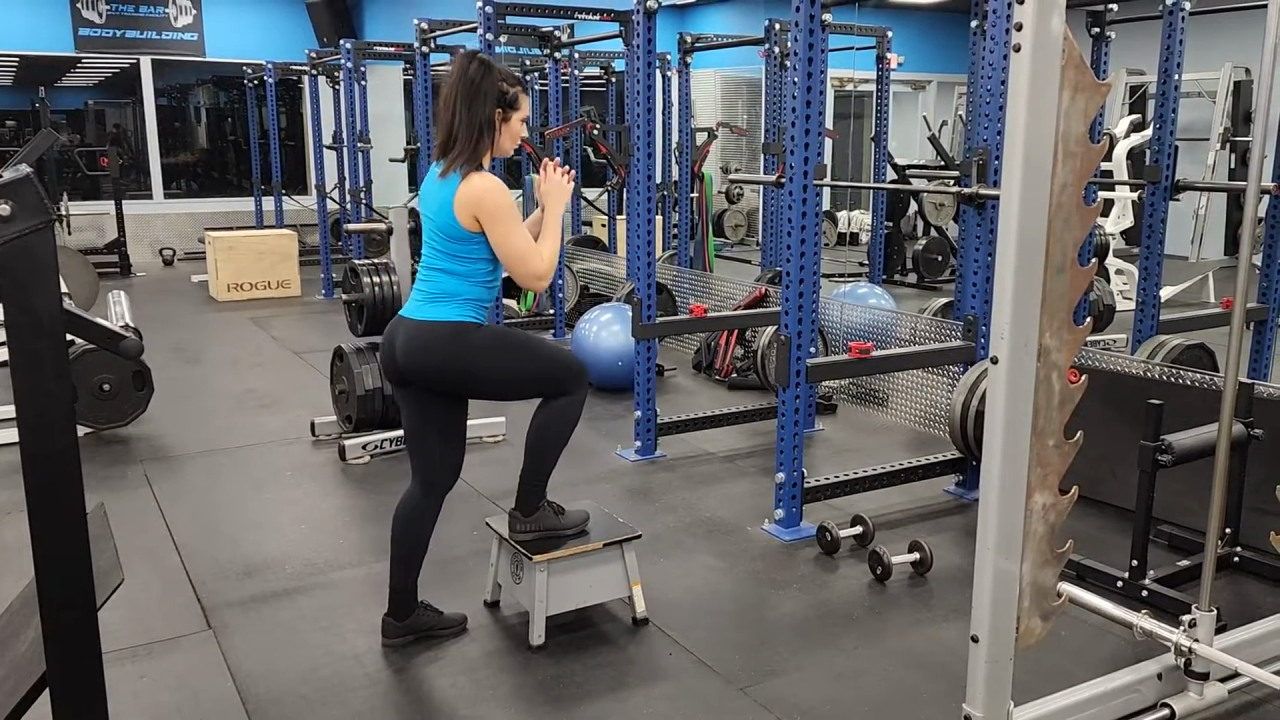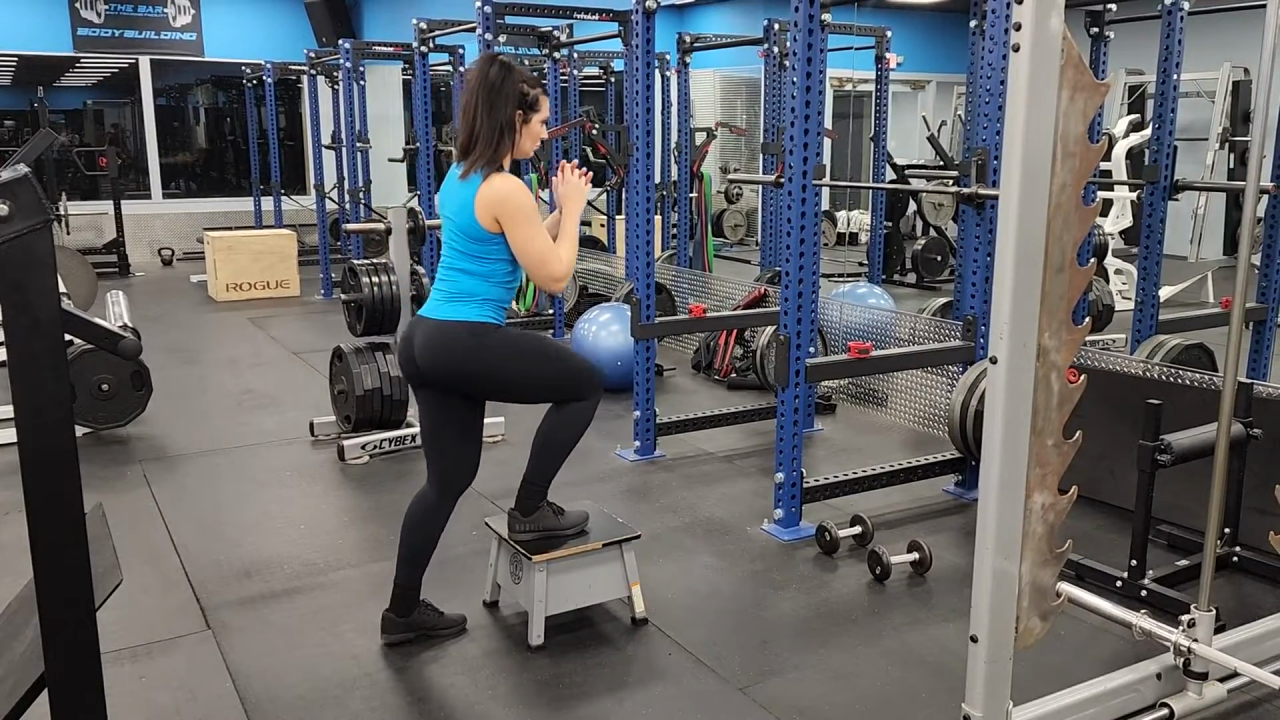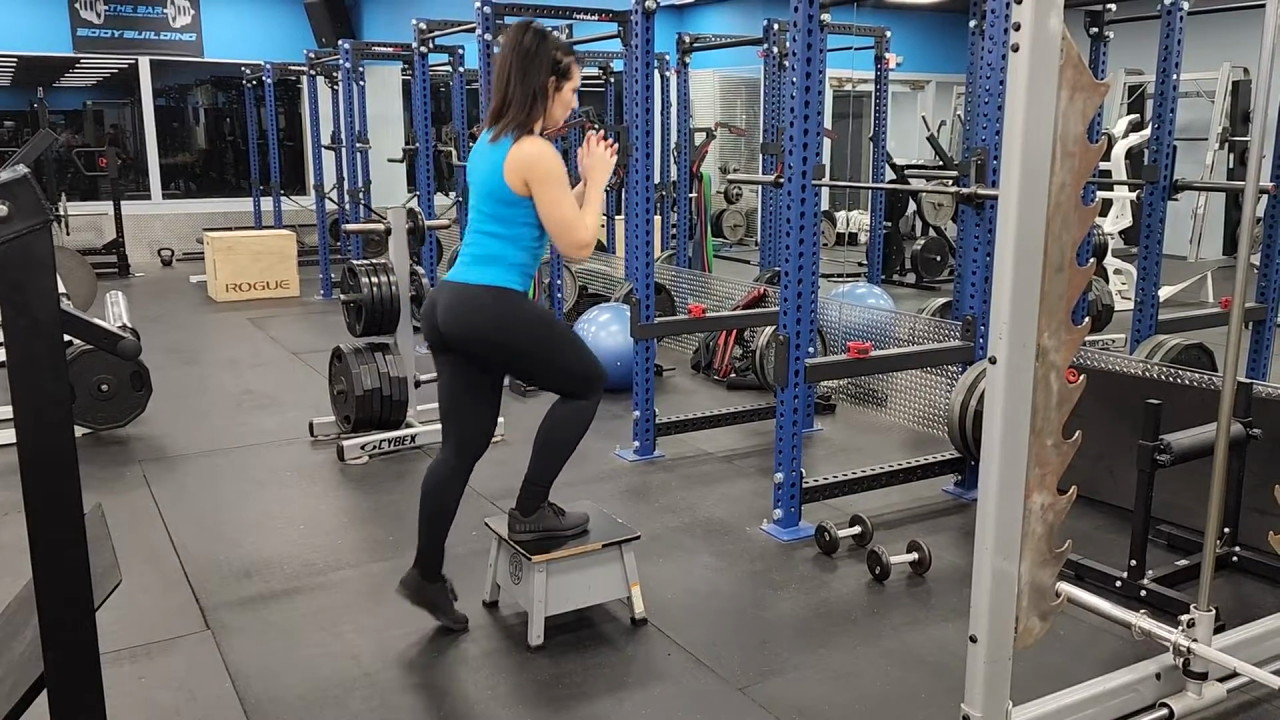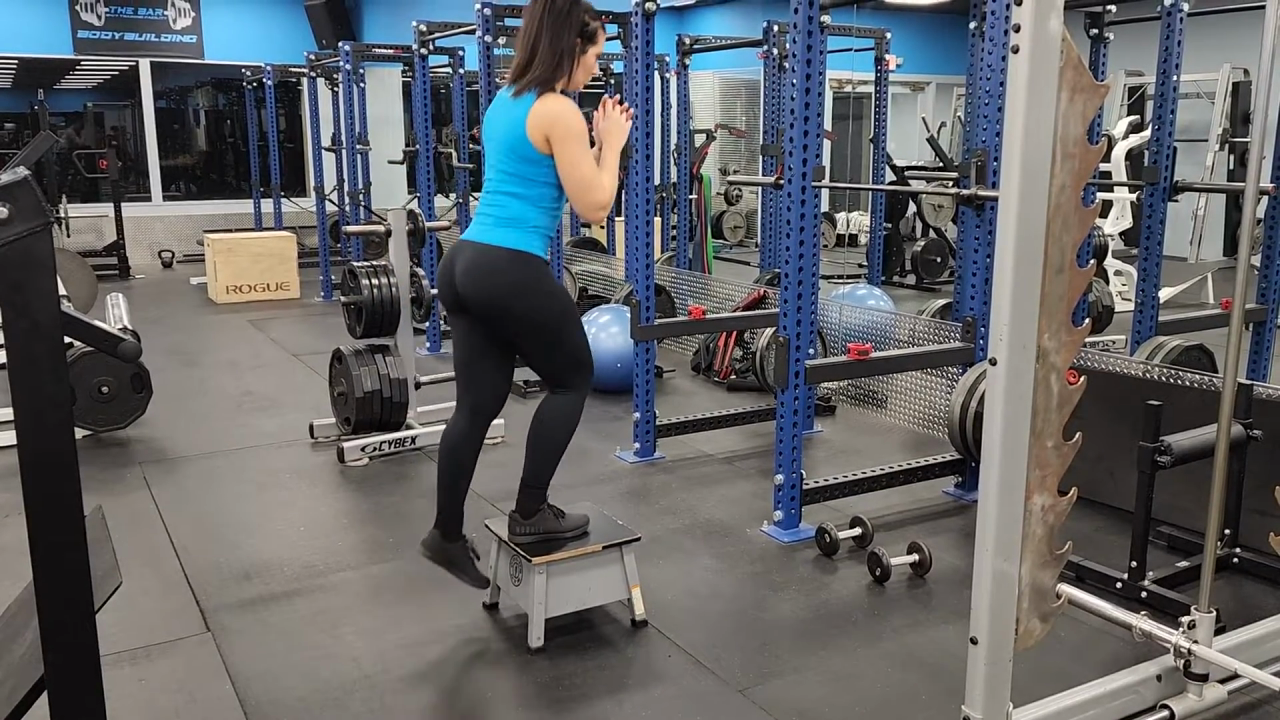
dt=0.2s
person 1, frame 1
left shoulder: (440, 174)
right shoulder: (484, 189)
right elbow: (535, 275)
left wrist: (543, 210)
right wrist: (555, 208)
left hip: (409, 340)
right hip: (449, 344)
left knee: (432, 479)
right knee: (570, 378)
left ankle: (402, 613)
right ankle: (530, 510)
person 1, frame 2
left shoulder: (461, 176)
right shoulder: (505, 189)
right elbow: (553, 277)
left wrist: (558, 211)
right wrist: (571, 210)
left hip: (426, 340)
right hip: (467, 344)
left knee: (447, 479)
right knee: (583, 384)
left ankle: (404, 610)
right ankle: (530, 511)
person 1, frame 3
left shoulder: (489, 141)
right shoulder: (536, 153)
right elbow: (577, 245)
left wrist: (583, 181)
right wrist: (598, 181)
left hip: (448, 305)
right hip: (492, 309)
left knee: (463, 444)
right knee: (587, 382)
left ankle: (426, 575)
right ankle: (531, 513)
person 1, frame 4
left shoulder: (505, 101)
right shoulder: (558, 111)
right elbow: (593, 207)
left wrist: (594, 144)
right wrist: (611, 145)
left hip: (464, 265)
right hip: (513, 273)
left knee: (476, 406)
right knee: (572, 381)
left ankle: (447, 534)
right ankle: (530, 516)
